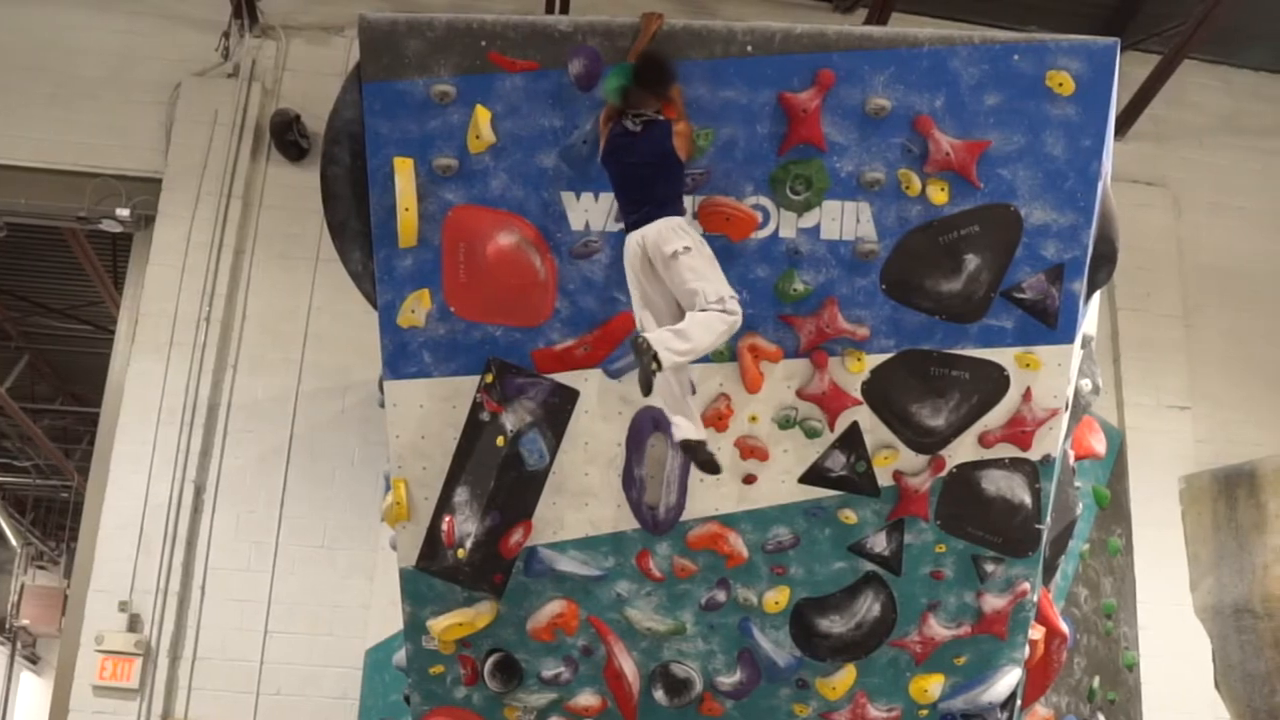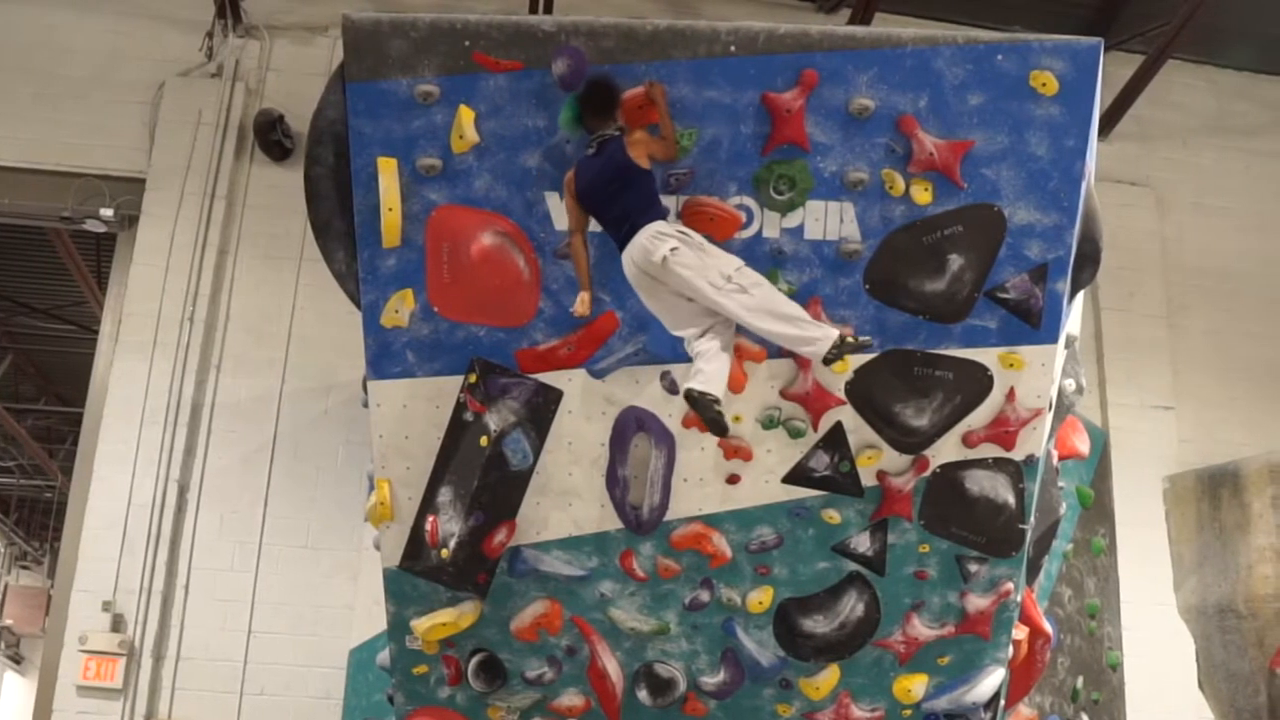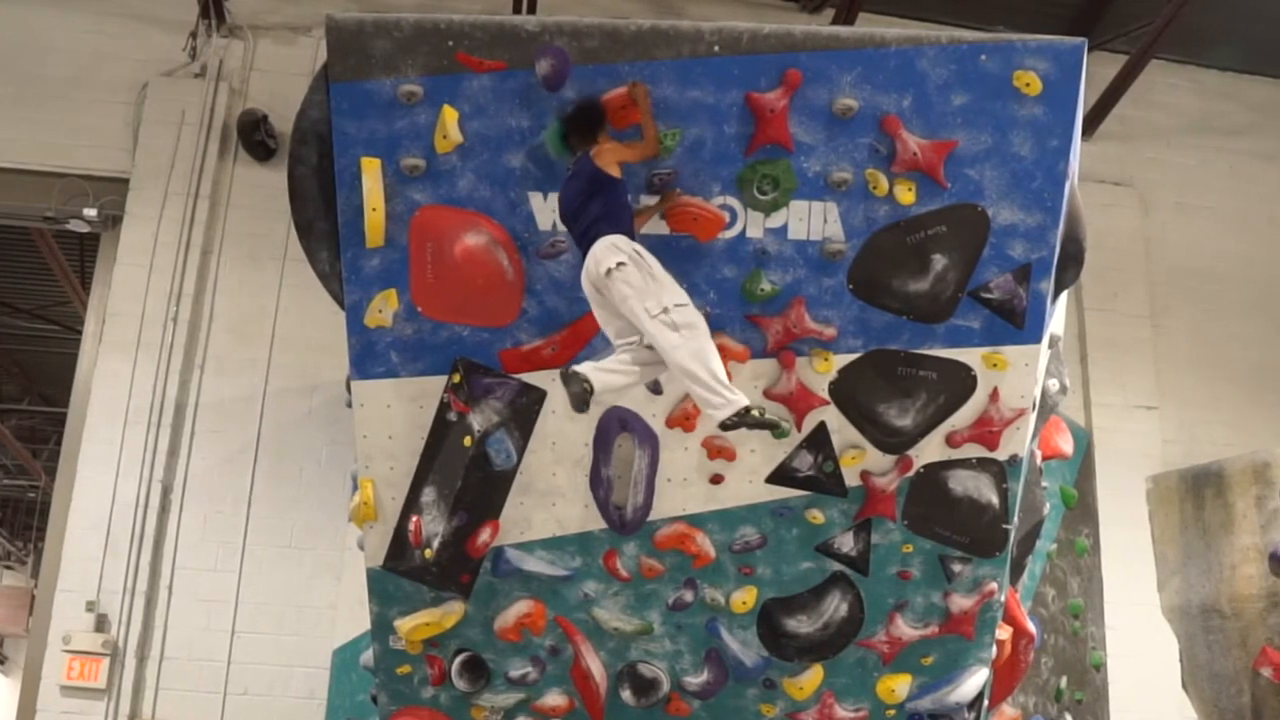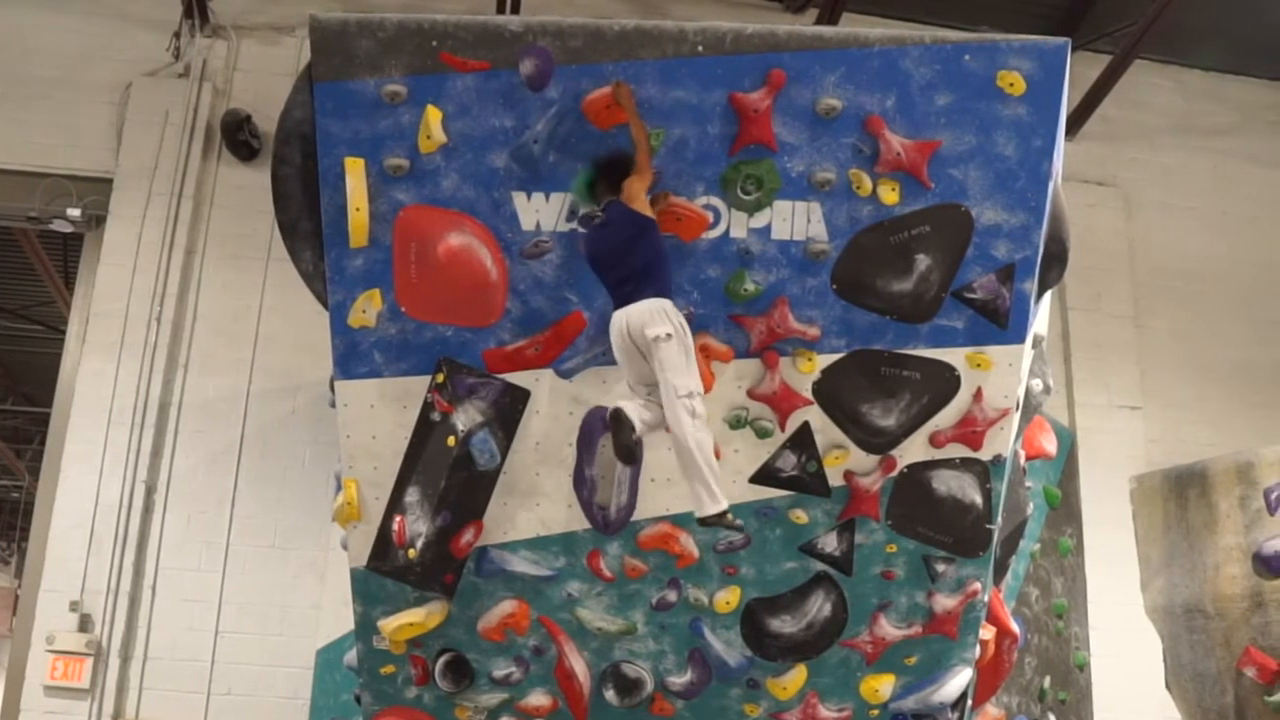
dt=1s
person 1, frame 1
left shoulder: (608, 127)
right shoulder: (677, 131)
left elbow: (624, 79)
left wrist: (643, 36)
right wrist: (675, 105)
left hip: (635, 241)
right hip: (670, 230)
left knee: (666, 345)
right knee: (723, 310)
left ankle: (689, 433)
right ankle: (656, 348)
person 1, frame 2
left shoulder: (575, 176)
right shoulder: (634, 141)
left elbow: (576, 235)
right elbow: (670, 150)
left wrist: (585, 290)
right wrist: (661, 105)
left hip: (632, 261)
right hip: (658, 239)
left knee: (710, 323)
right knee: (742, 285)
left ankle: (704, 388)
right ankle: (825, 341)
person 1, frame 3
left shoulder: (569, 191)
right shoulder: (604, 154)
right elbow: (651, 147)
left wrist: (658, 206)
right wrist: (643, 106)
left hip: (592, 269)
right hip: (616, 254)
left knee: (651, 346)
right knee: (681, 324)
left ankle: (586, 375)
right ankle: (730, 407)
person 1, frame 4
left shoulder: (591, 239)
right shoulder: (631, 197)
right elbow: (644, 154)
left wrist: (651, 213)
right wrist: (628, 108)
left hip: (621, 321)
right hip: (655, 312)
left knee: (652, 396)
right knee: (685, 407)
left ankle: (627, 416)
right ankle: (711, 506)
